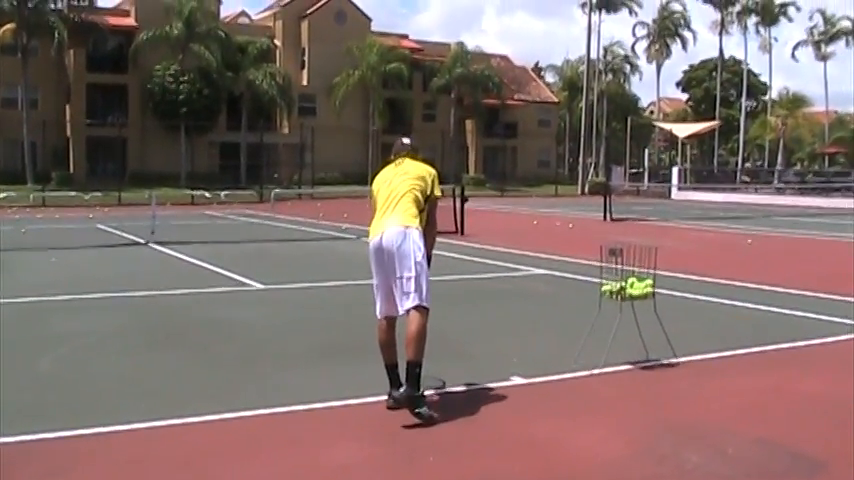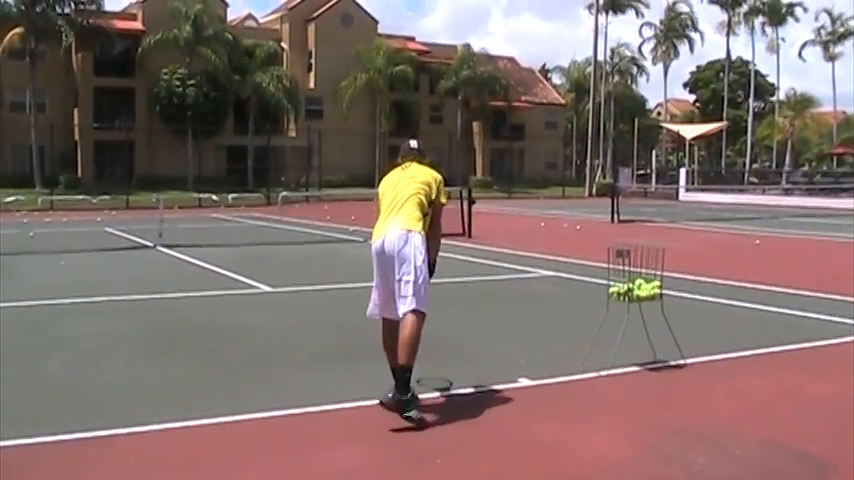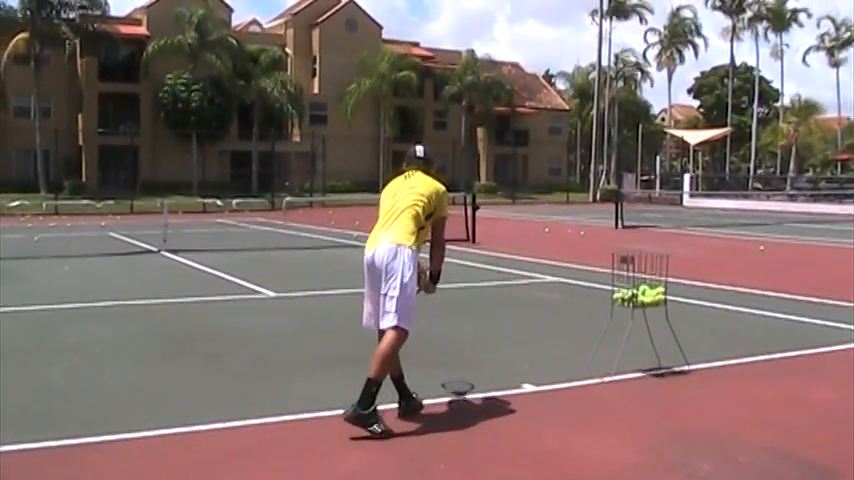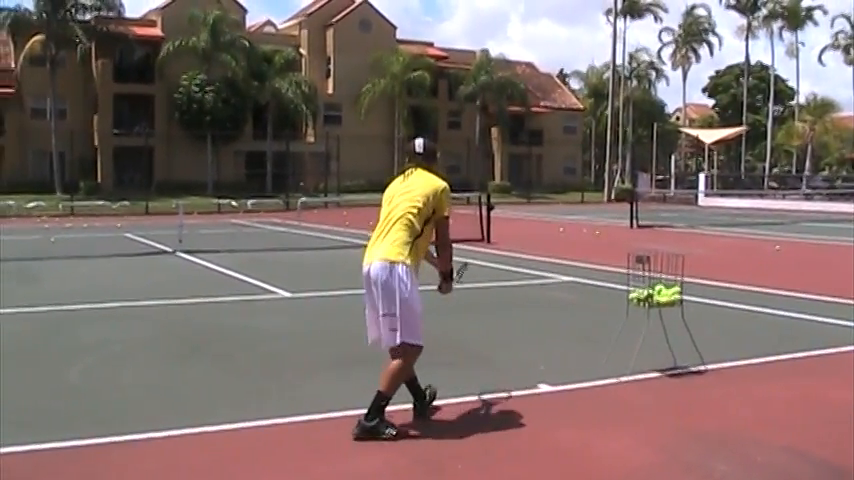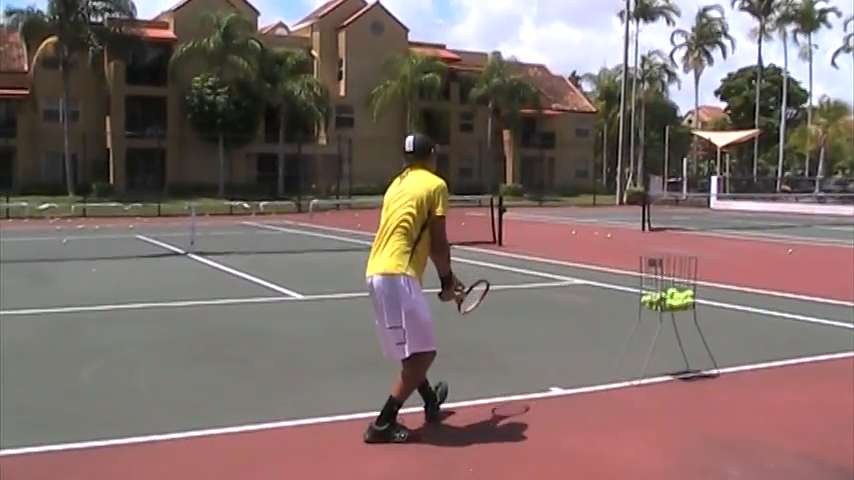
dt=0.4s
person 1, frame 1
left shoulder: (381, 176)
right shoulder: (427, 171)
right elbow: (430, 222)
right wrist: (427, 257)
left hip: (376, 237)
right hip: (404, 233)
left knee: (386, 315)
right knee: (417, 308)
left ankle: (395, 388)
right ankle: (411, 389)
person 1, frame 2
left shoulder: (388, 178)
right shoulder: (433, 176)
right elbow: (435, 228)
right wrist: (430, 265)
left hip: (379, 239)
right hip: (407, 236)
left knee: (390, 318)
right knee: (413, 313)
left ankle: (401, 391)
right ankle: (400, 392)
person 1, frame 3
left shoulder: (392, 185)
right shoulder: (437, 188)
right elbow: (437, 241)
left wrist: (417, 269)
right wrist: (434, 276)
left hip: (373, 249)
right hip: (397, 251)
left knee: (387, 329)
right knee: (396, 330)
left ankle: (406, 399)
right ankle: (363, 407)
person 1, frame 4
left shoulder: (396, 184)
right shoulder: (438, 186)
right elbow: (442, 241)
left wrist: (436, 264)
right wrist: (447, 275)
left hip: (372, 262)
right hip: (395, 265)
left knee: (400, 342)
right knee: (409, 346)
left ankle: (421, 399)
right ankle: (371, 420)
person 1, frame 5
left shoulder: (397, 184)
right shoulder: (435, 184)
right elbow: (438, 243)
left wrist: (448, 276)
right wrist: (446, 282)
left hip: (377, 272)
right hip: (398, 276)
left knee: (413, 347)
right knee: (423, 353)
left ankle: (431, 401)
right ankle: (383, 424)
